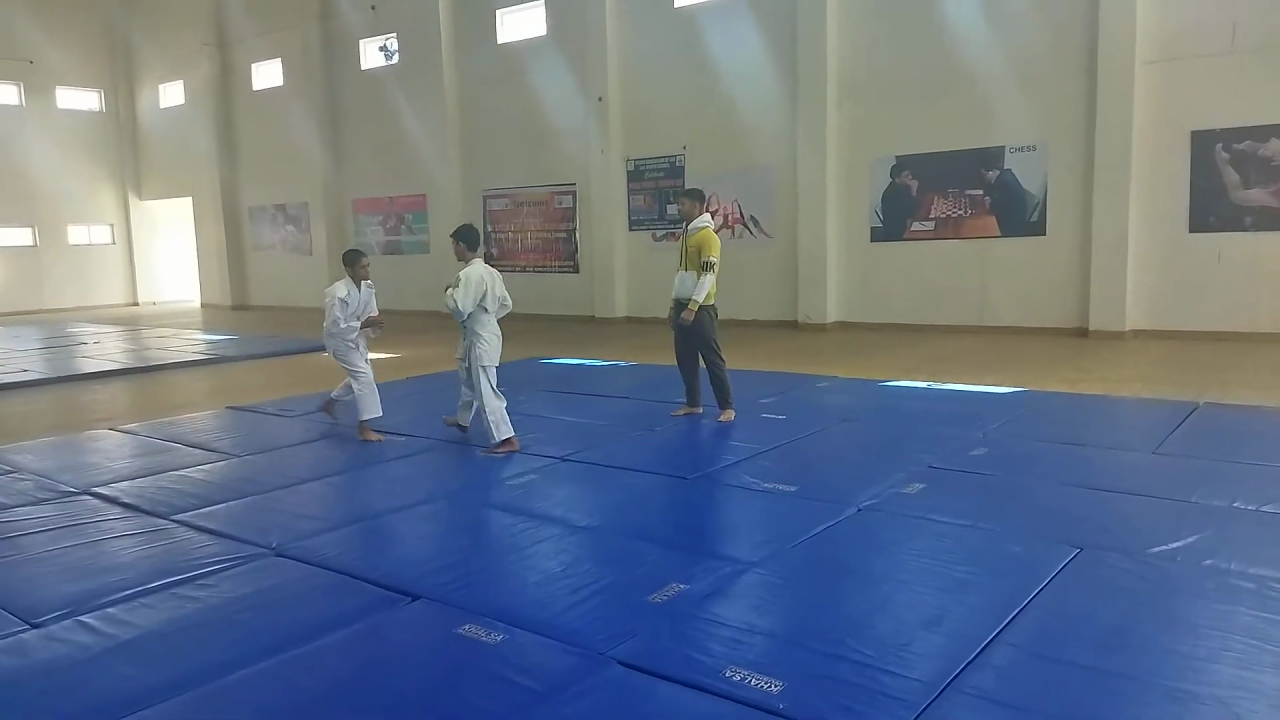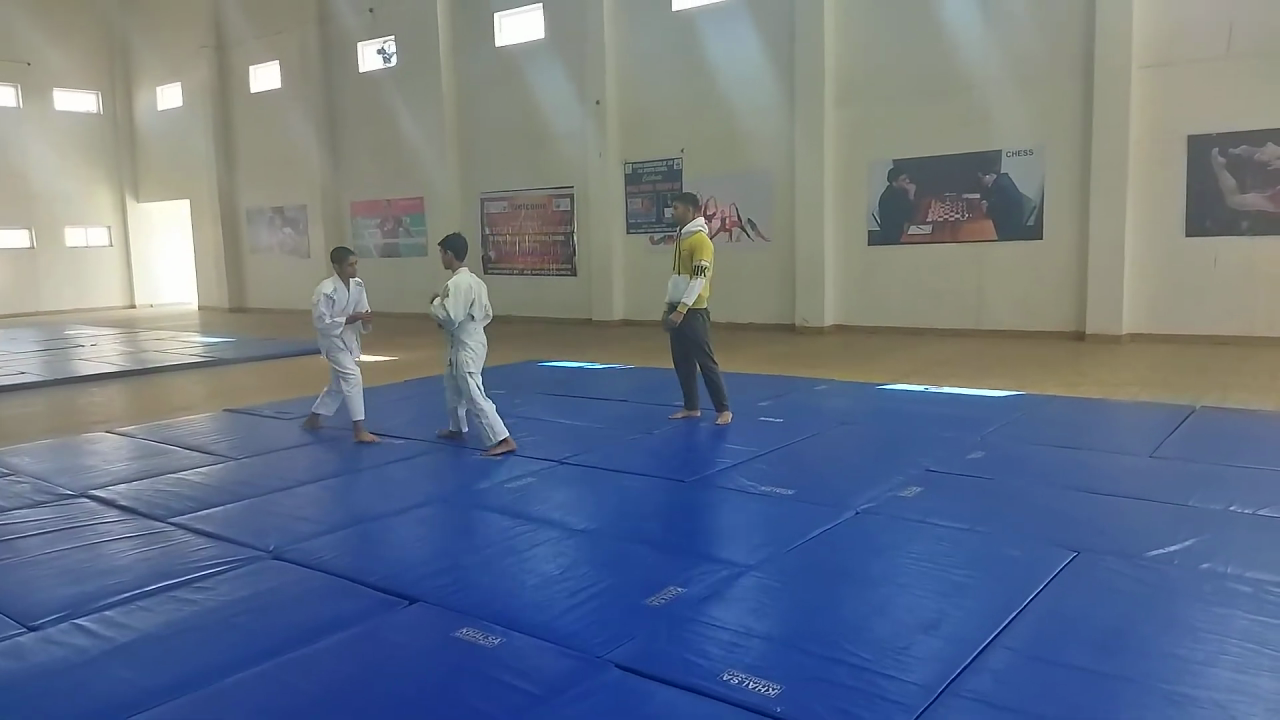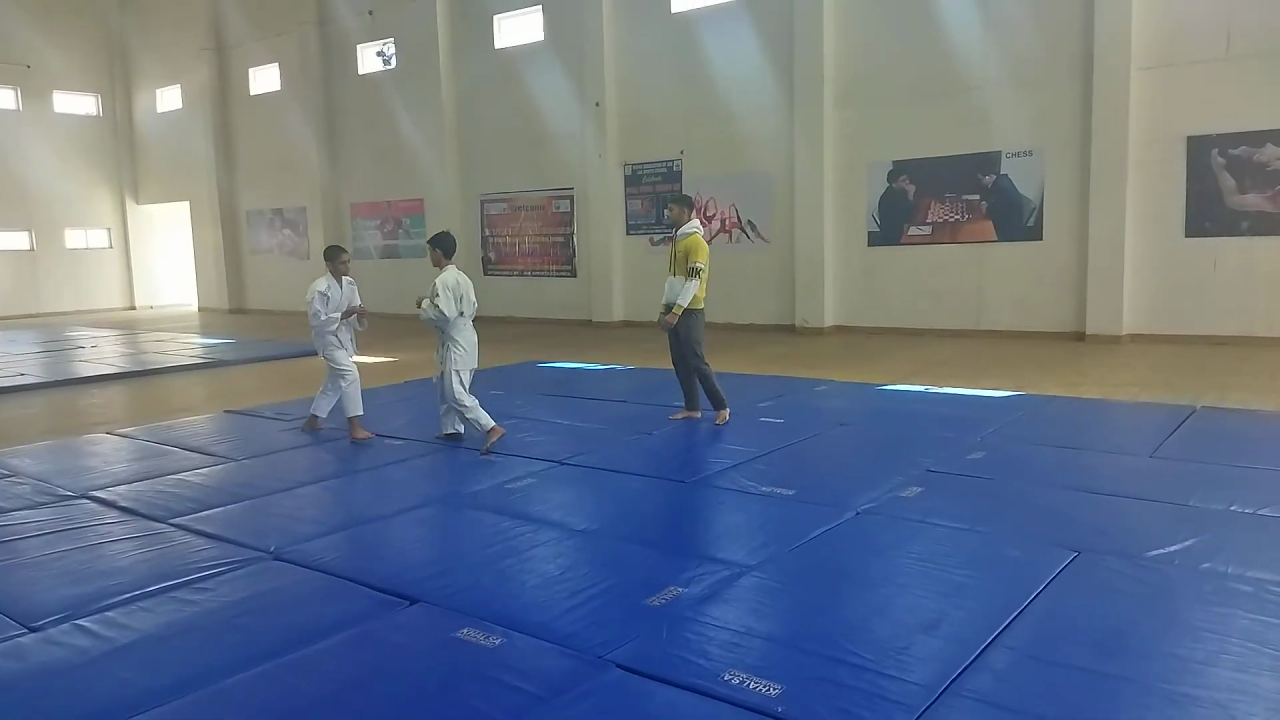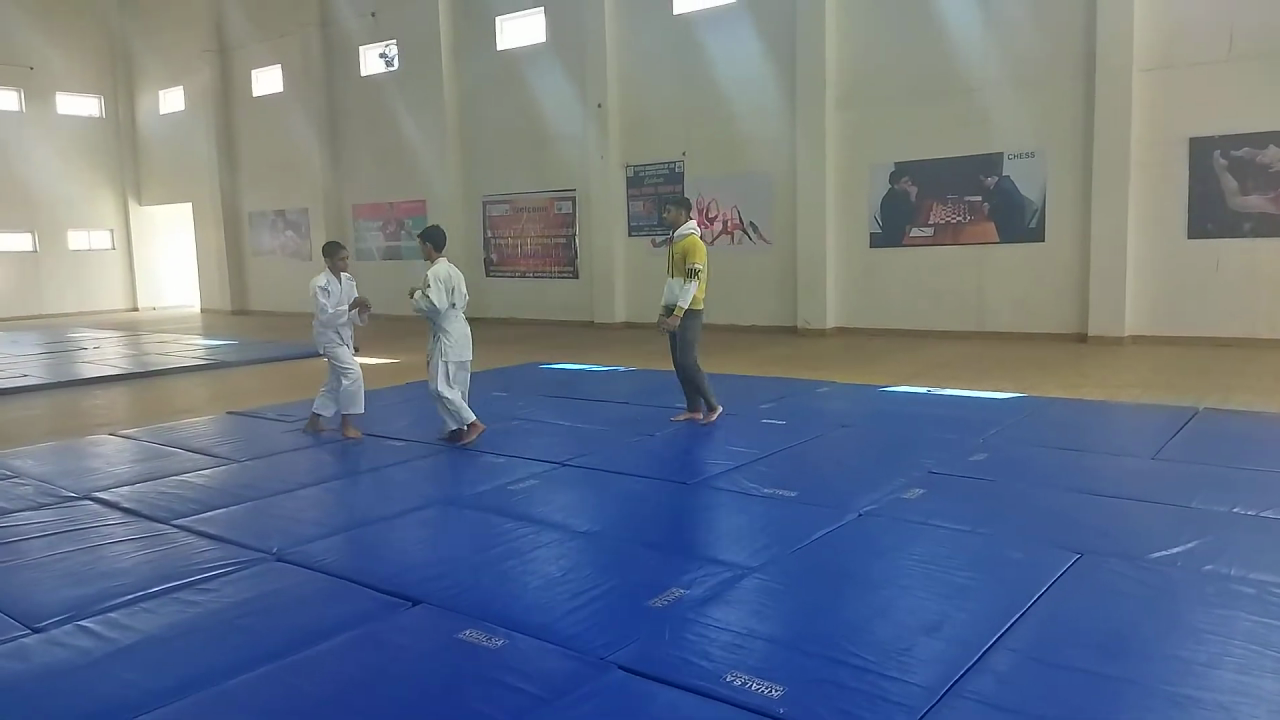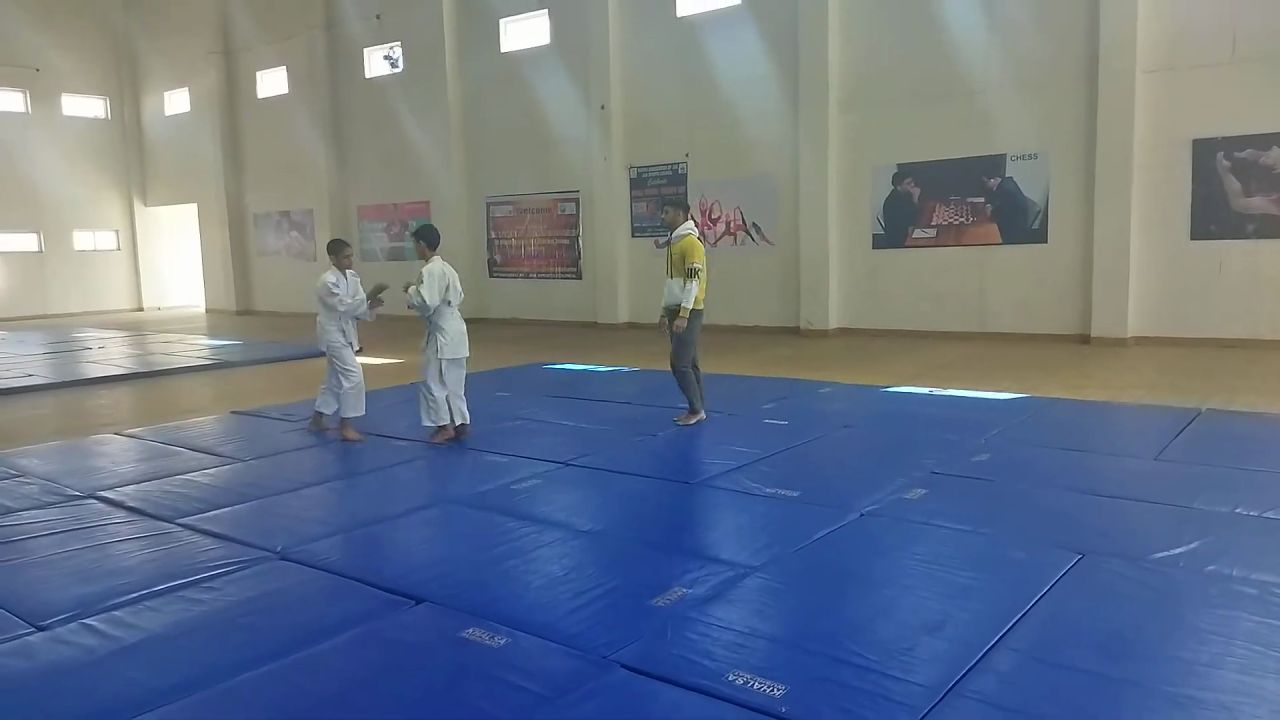
dt=0.1s
person 1, frame 1
left shoulder: (708, 237)
right shoulder: (685, 236)
left elbow: (707, 275)
left wrist: (692, 308)
right wrist: (674, 305)
left hip: (700, 308)
right hip: (683, 306)
left knee: (712, 358)
right knee: (685, 358)
left ankle: (727, 407)
right ankle: (693, 404)
person 1, frame 2
left shoulder: (701, 240)
right shoulder: (680, 239)
left elbow: (698, 279)
left wrist: (681, 310)
right wrist: (668, 307)
left hip: (694, 311)
right hip: (678, 310)
left knee: (705, 361)
right knee: (681, 361)
left ankle: (723, 409)
right ankle: (691, 407)
person 1, frame 3
left shoulder: (696, 242)
right shoulder: (676, 241)
left elbow: (693, 281)
left wrist: (676, 311)
right wrist: (665, 309)
left hip: (690, 312)
right hip: (675, 311)
left knee: (696, 361)
right knee: (680, 363)
left ankle: (721, 407)
right ankle: (691, 407)
person 1, frame 4
left shoulder: (693, 243)
right shoulder: (673, 242)
left elbow: (693, 282)
left wrist: (678, 313)
right wrist: (664, 311)
left hip: (689, 313)
right hip: (675, 312)
left knee: (686, 362)
right knee: (680, 363)
left ankle: (711, 405)
right ankle: (694, 408)
person 1, frame 5
left shoulder: (691, 243)
right shoulder: (672, 243)
left elbow: (693, 281)
left wrist: (683, 315)
right wrist: (664, 313)
left hip: (689, 312)
right hip: (674, 311)
left knee: (680, 362)
right knee: (688, 362)
left ankle: (697, 409)
right ankle: (695, 409)
person 2, frame 1
left shoulder: (468, 274)
right shoulder: (491, 272)
left elbow: (459, 309)
right elbow: (505, 305)
left wrist: (450, 293)
left hip: (479, 338)
right hip: (486, 333)
left knee: (487, 391)
right knee: (468, 381)
left ankle: (507, 439)
right ankle: (462, 420)
person 2, frame 2
left shoulder: (455, 283)
right shoulder: (475, 281)
left elbow: (449, 318)
right elbow: (487, 314)
left wrist: (436, 303)
left hip: (465, 346)
right hip: (472, 342)
left knee: (475, 397)
right knee: (454, 388)
left ankle: (503, 440)
right ankle: (456, 428)
person 2, frame 3
left shoulder: (443, 281)
right shoulder: (462, 277)
left elbow: (442, 315)
right elbow: (471, 309)
left wrist: (425, 305)
left hip: (455, 343)
right hip: (463, 338)
left knee: (456, 394)
right knee: (445, 388)
left ankle: (492, 428)
right ankle: (453, 429)
person 2, frame 4
left shoulder: (435, 273)
right shoulder: (453, 270)
left elbow: (434, 306)
left wrist: (417, 296)
right wrist: (422, 299)
left hip: (447, 335)
right hip: (458, 331)
left knee: (441, 385)
right knee: (455, 384)
left ankle: (472, 424)
right ankle: (460, 427)
person 2, frame 5
left shoulder: (430, 271)
right shoulder: (447, 268)
left elbow: (425, 303)
left wrist: (411, 291)
right wrist: (416, 293)
left hip: (443, 333)
right hip: (454, 328)
left knee: (431, 381)
right knee: (452, 382)
left ankle: (443, 426)
right ankle: (460, 423)
person 3, frame 1
left shoulder: (368, 286)
right shoulder: (339, 294)
left elbow: (369, 312)
right elbow: (335, 327)
left wrist: (375, 324)
right wrist: (363, 324)
left hip: (354, 337)
right hip: (339, 340)
left knee: (361, 376)
right knee: (363, 376)
left ankle: (331, 402)
right ankle: (364, 428)
person 3, frame 2
left shoulder: (357, 285)
right shoulder: (326, 291)
left elbow: (362, 311)
right elbow: (321, 323)
left wrist: (365, 320)
right wrist: (348, 320)
left hip: (349, 339)
right hip: (333, 340)
left knee: (340, 382)
right knee: (352, 379)
left ankle: (314, 418)
right ankle: (360, 430)
person 3, frame 3
left shoulder: (349, 283)
right shoulder: (319, 289)
left elbow: (354, 310)
right elbow: (316, 321)
left wrist: (360, 316)
right wrist: (343, 315)
left hip: (343, 337)
right hip: (327, 338)
left knee: (335, 382)
right knee: (349, 375)
left ankle: (313, 421)
right ankle: (355, 426)
person 3, frame 4
left shoulder: (348, 280)
right shoulder: (321, 285)
left elbow: (353, 314)
right elbow: (325, 316)
left wrist: (361, 310)
right wrist: (350, 307)
left hip: (343, 336)
right hip: (331, 337)
left knee: (335, 380)
right knee: (352, 373)
left ankle: (313, 422)
right ankle: (346, 424)
person 3, frame 5
left shoulder: (351, 276)
right shoulder: (328, 282)
left elbow: (359, 307)
right elbow: (345, 307)
left wrist: (372, 304)
right wrist: (370, 296)
left hip: (345, 333)
right hip: (333, 334)
left knee: (336, 378)
right knee: (353, 375)
left ankle: (318, 419)
right ankle: (345, 427)
